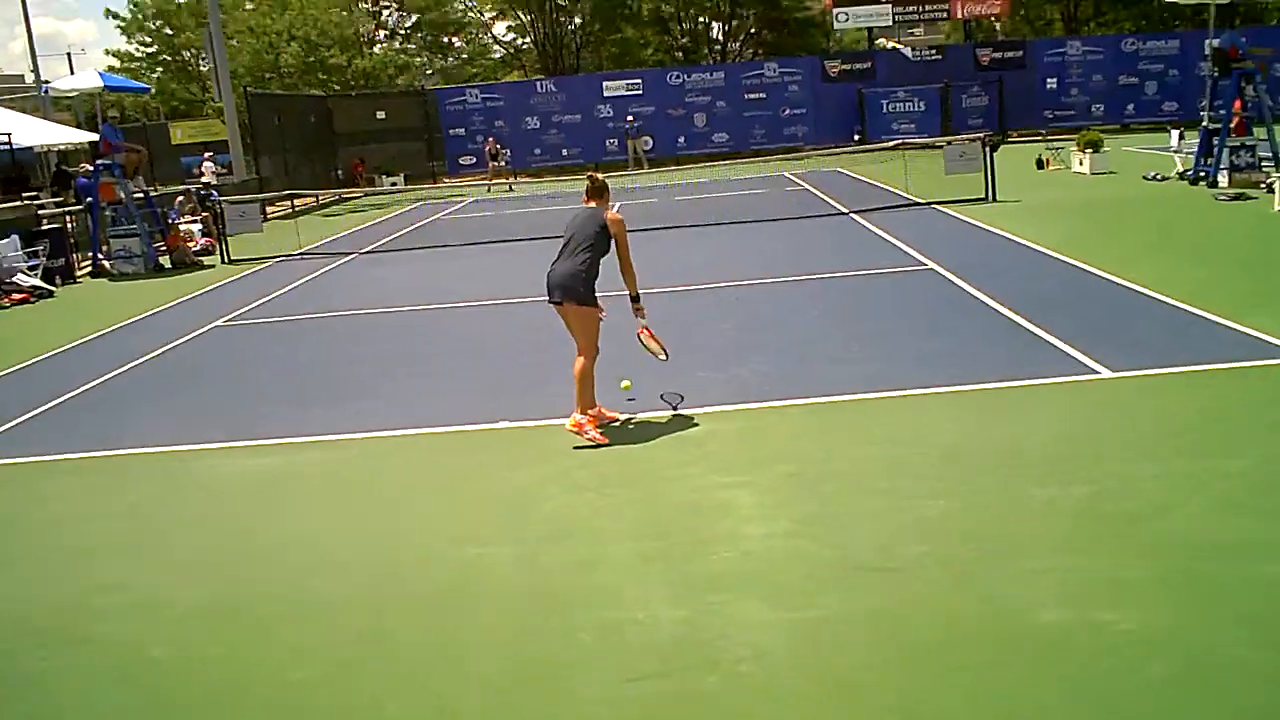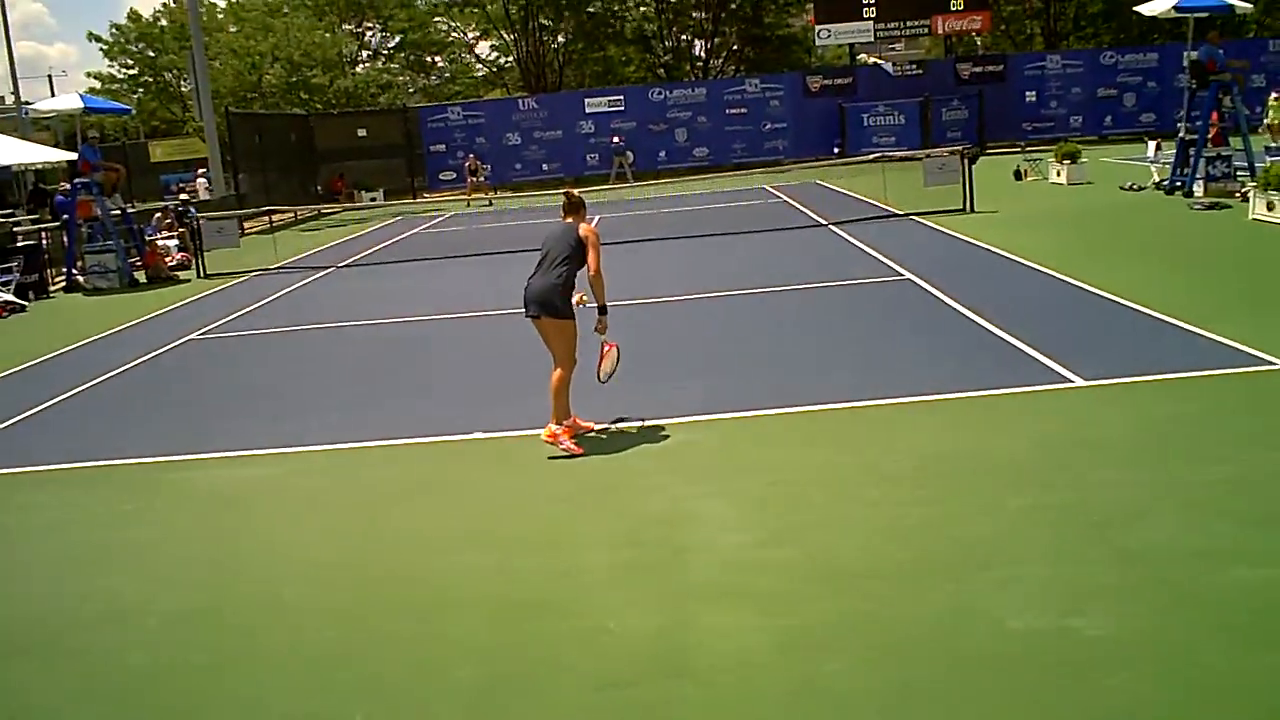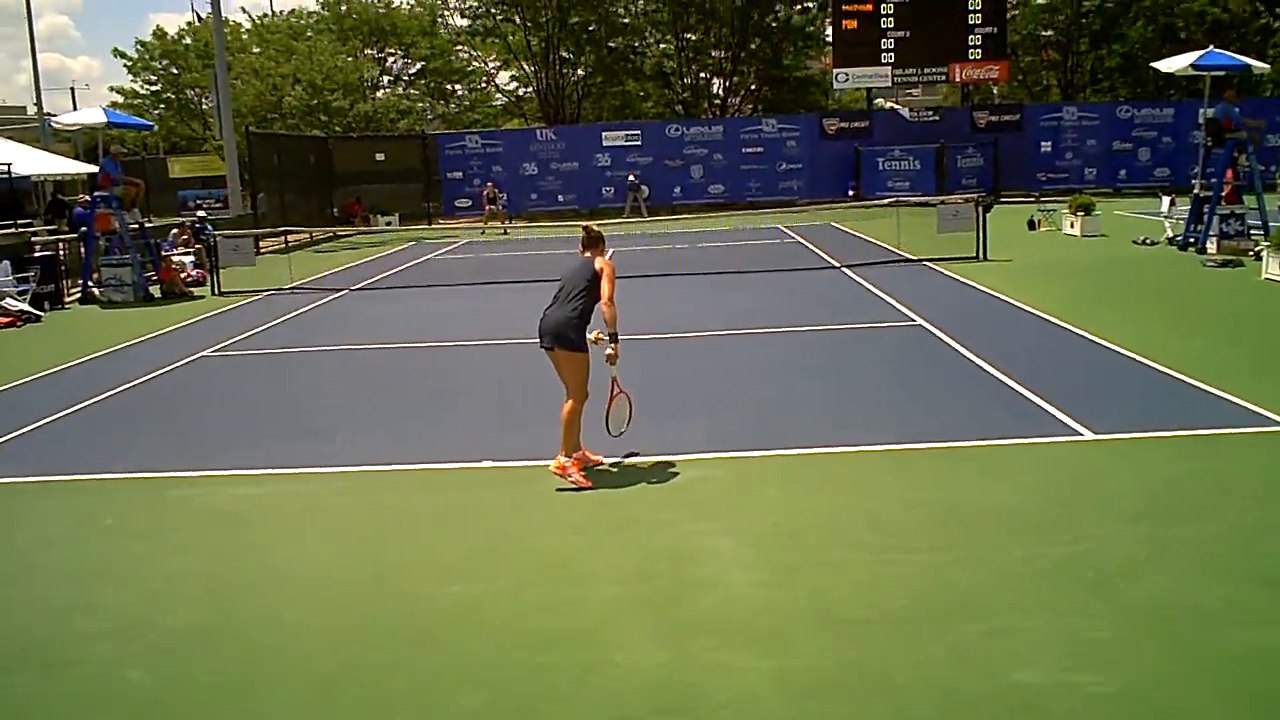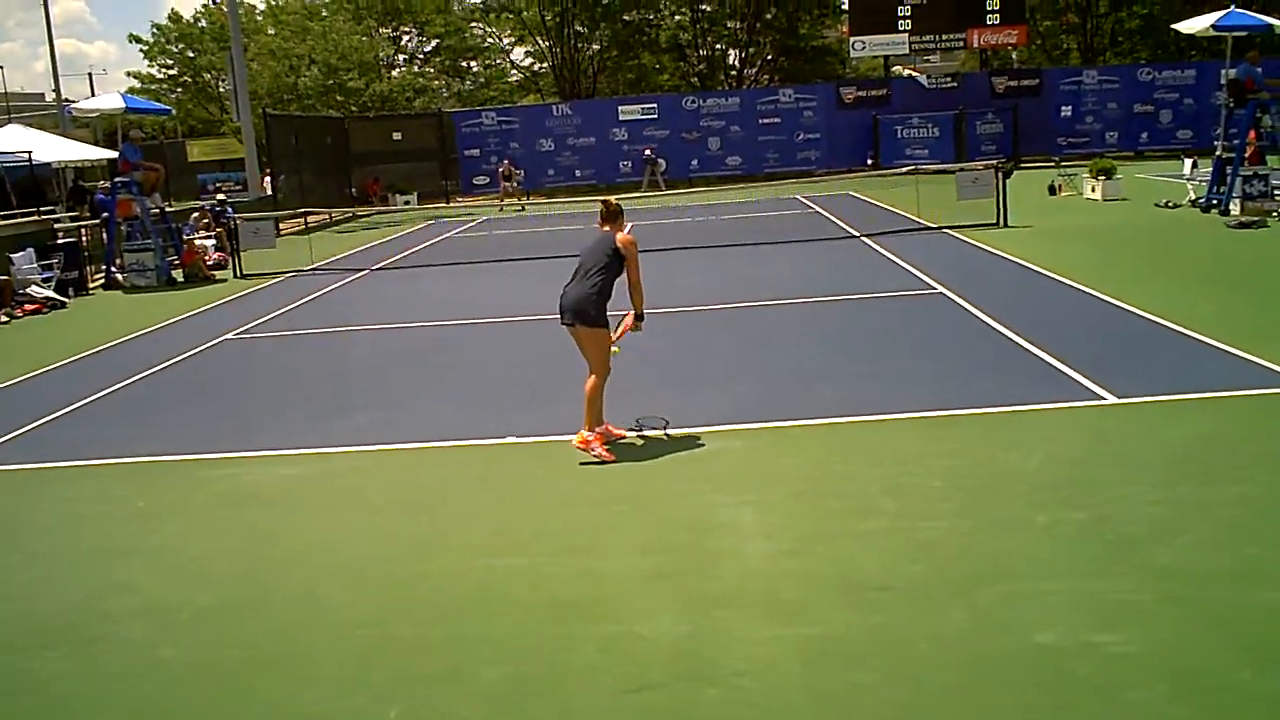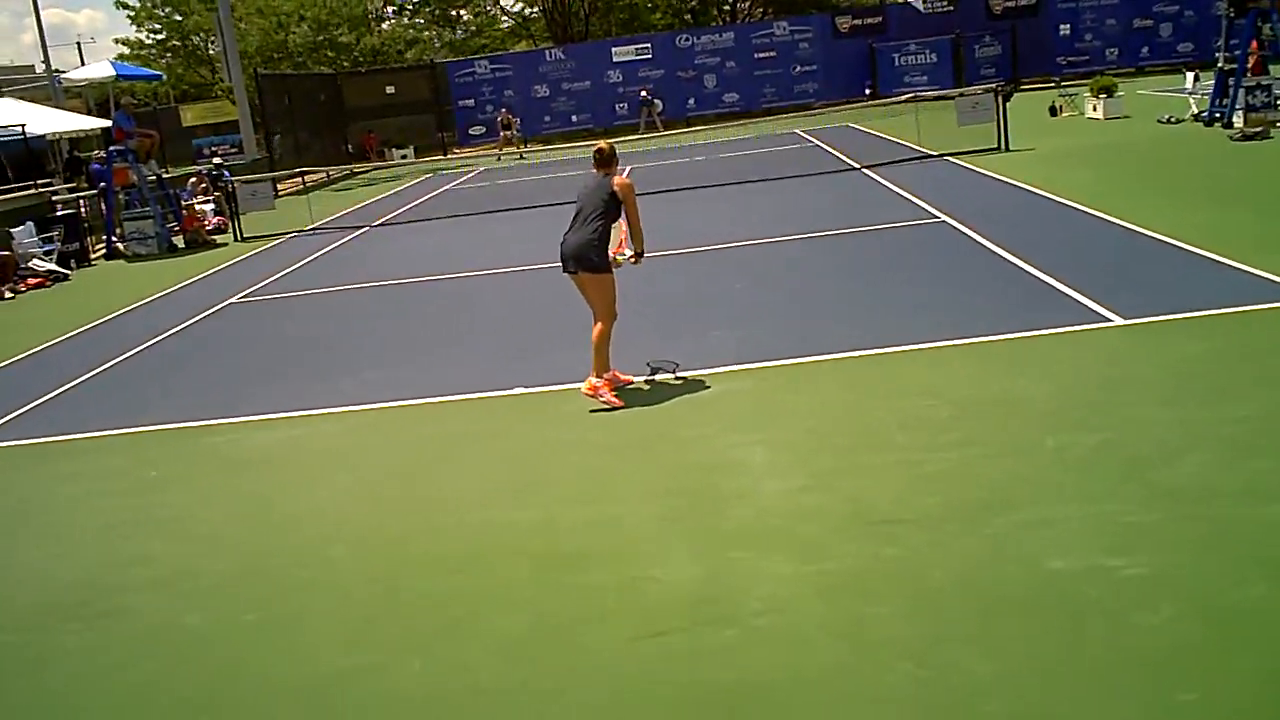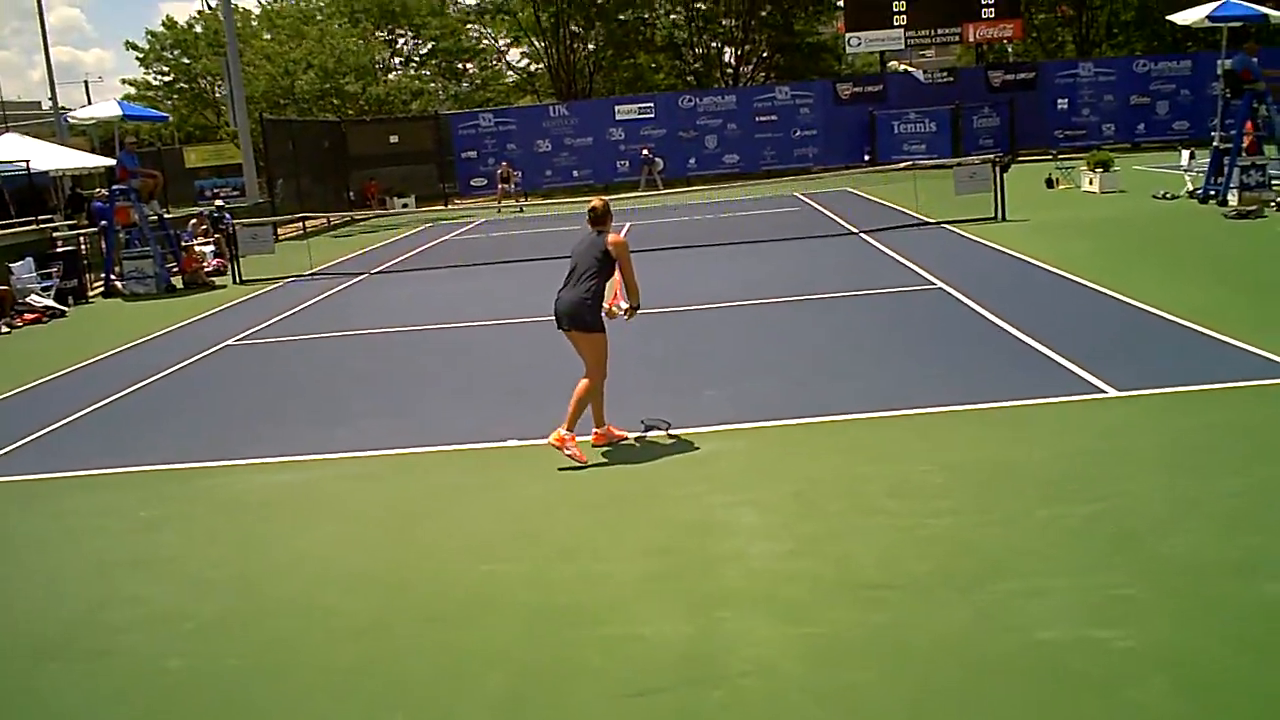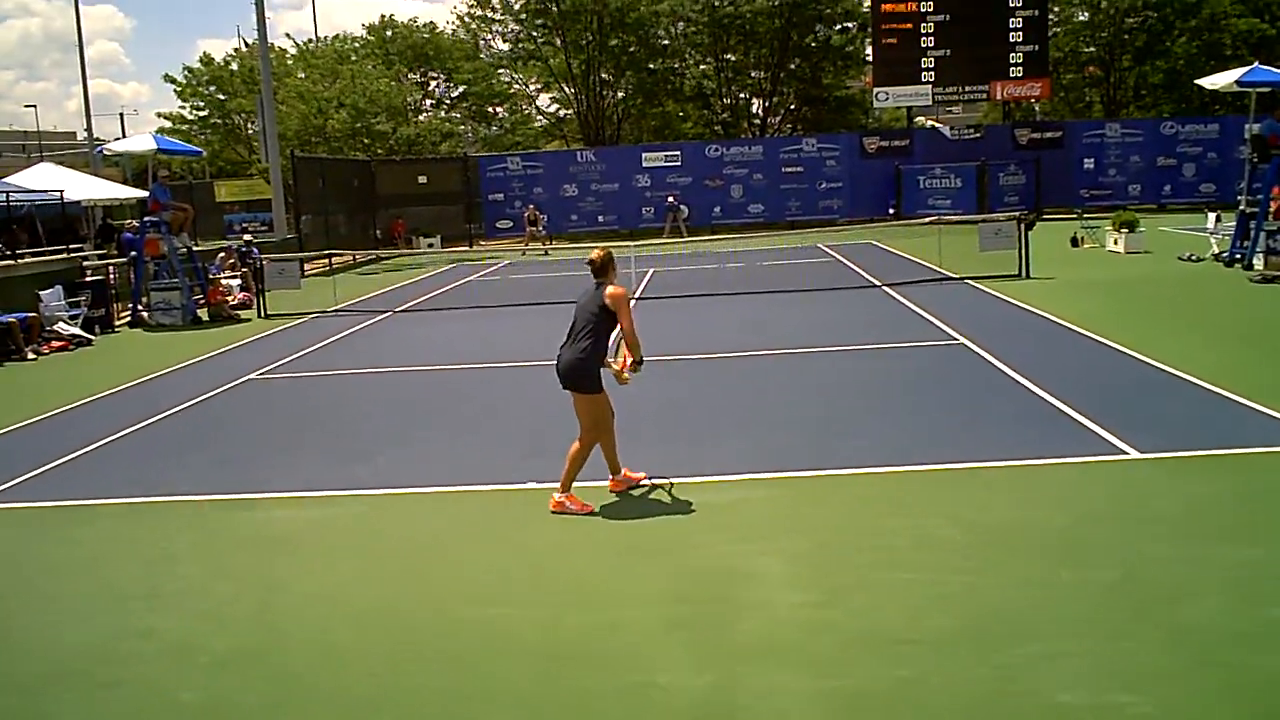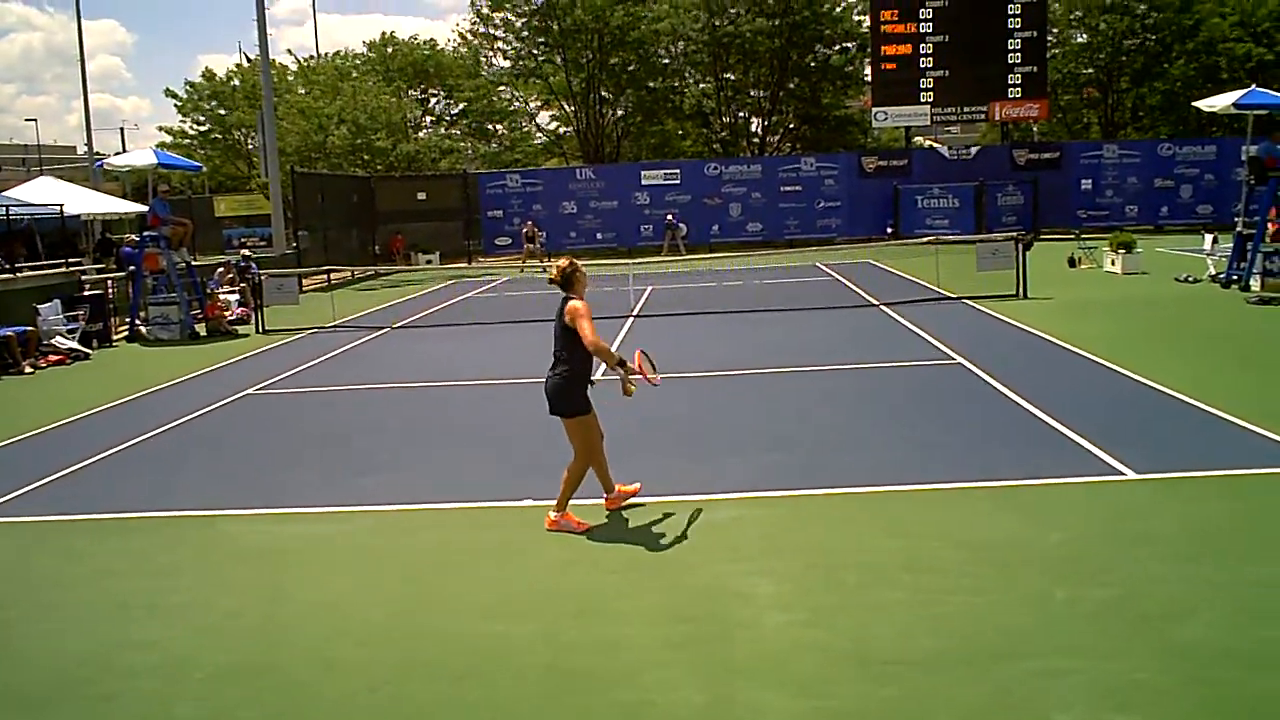
dt=0.5s
person 1, frame 1
left shoulder: (575, 218)
right shoulder: (613, 219)
right elbow: (625, 264)
left wrist: (590, 301)
right wrist: (635, 300)
left hip: (555, 279)
right hip: (576, 282)
left knee: (587, 351)
right knee: (588, 352)
left ankle: (591, 409)
right ankle: (579, 417)
person 1, frame 2
left shoulder: (553, 233)
right shoulder: (587, 231)
right elbow: (594, 272)
left wrist: (570, 299)
right wrist: (602, 311)
left hip: (532, 293)
right hip: (553, 295)
left knee: (564, 362)
right knee: (565, 364)
left ankle: (566, 419)
right ankle: (555, 427)
person 1, frame 3
left shoulder: (573, 266)
right shoulder: (604, 264)
right elbow: (606, 301)
left wrist: (586, 338)
right wrist: (613, 340)
left hip: (548, 324)
right hip: (567, 327)
left knee: (576, 394)
right knee: (577, 396)
left ankle: (575, 452)
right ankle: (564, 459)
person 1, frame 4
left shoulder: (593, 242)
right shoulder: (625, 240)
right elbow: (634, 284)
left wrist: (603, 329)
right wrist: (639, 316)
left hip: (568, 301)
right hip: (588, 304)
left knee: (599, 369)
right knee: (599, 371)
left ankle: (599, 426)
right ankle: (587, 434)
person 1, frame 5
left shoulder: (587, 186)
right shoulder: (622, 184)
right elbow: (634, 226)
left wrist: (606, 256)
right wrist: (638, 252)
left hip: (569, 248)
right hip: (589, 251)
left knee: (603, 315)
right knee: (605, 318)
left ankle: (606, 373)
right ankle: (595, 381)
person 1, frame 6
left shoulder: (582, 242)
right shoulder: (616, 241)
right elbow: (630, 283)
left wrist: (602, 306)
right wrist: (633, 306)
left hip: (563, 305)
right hip: (582, 309)
left knee: (597, 368)
right knee: (594, 374)
left ankle: (600, 429)
right ankle: (564, 433)
person 1, frame 7
left shoulder: (588, 295)
right shoulder: (617, 293)
right elbow: (629, 336)
left wrist: (611, 367)
right wrist: (637, 360)
left hip: (567, 361)
right hip: (581, 367)
left knee: (606, 418)
right knee: (590, 434)
left ankle: (618, 476)
right ankle: (561, 495)
person 1, frame 8
left shoulder: (571, 307)
right shoulder: (577, 307)
left elbow: (591, 345)
right elbow: (594, 345)
left wrist: (619, 369)
right wrist: (621, 363)
left hip: (568, 386)
right hip: (567, 389)
left knee: (595, 440)
right knee: (584, 454)
left ankle: (612, 493)
right ankle: (558, 514)
